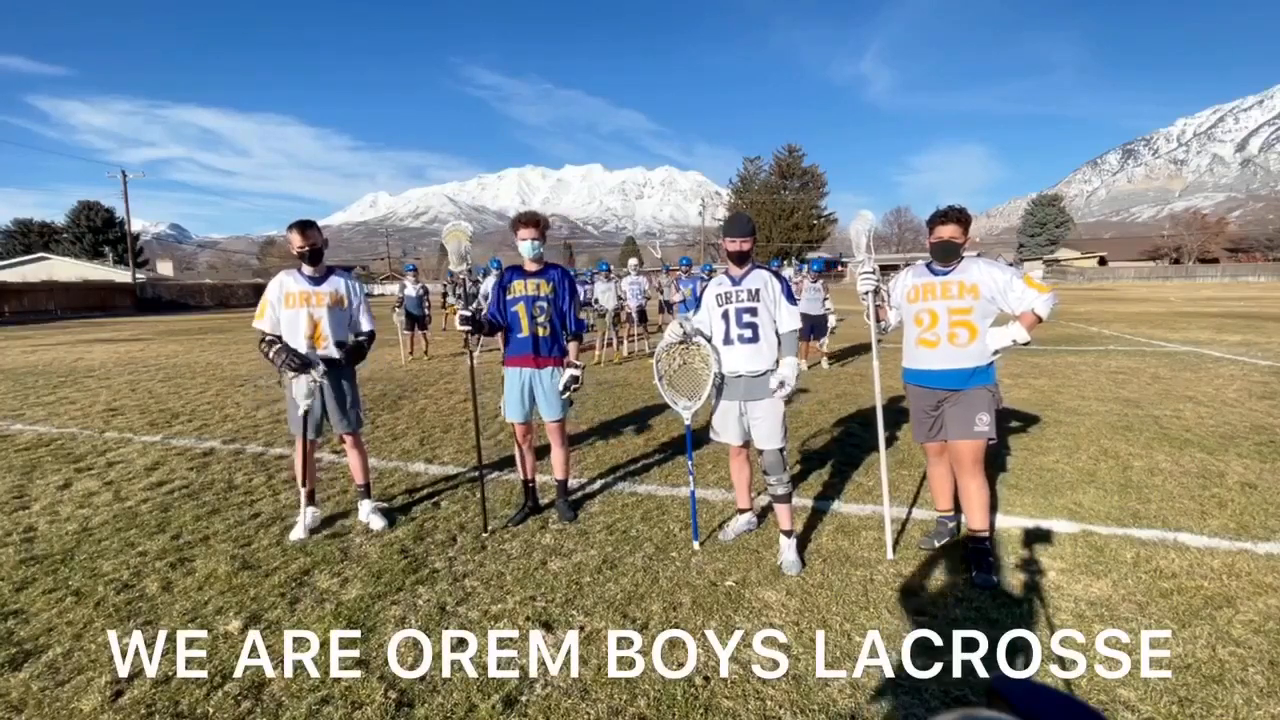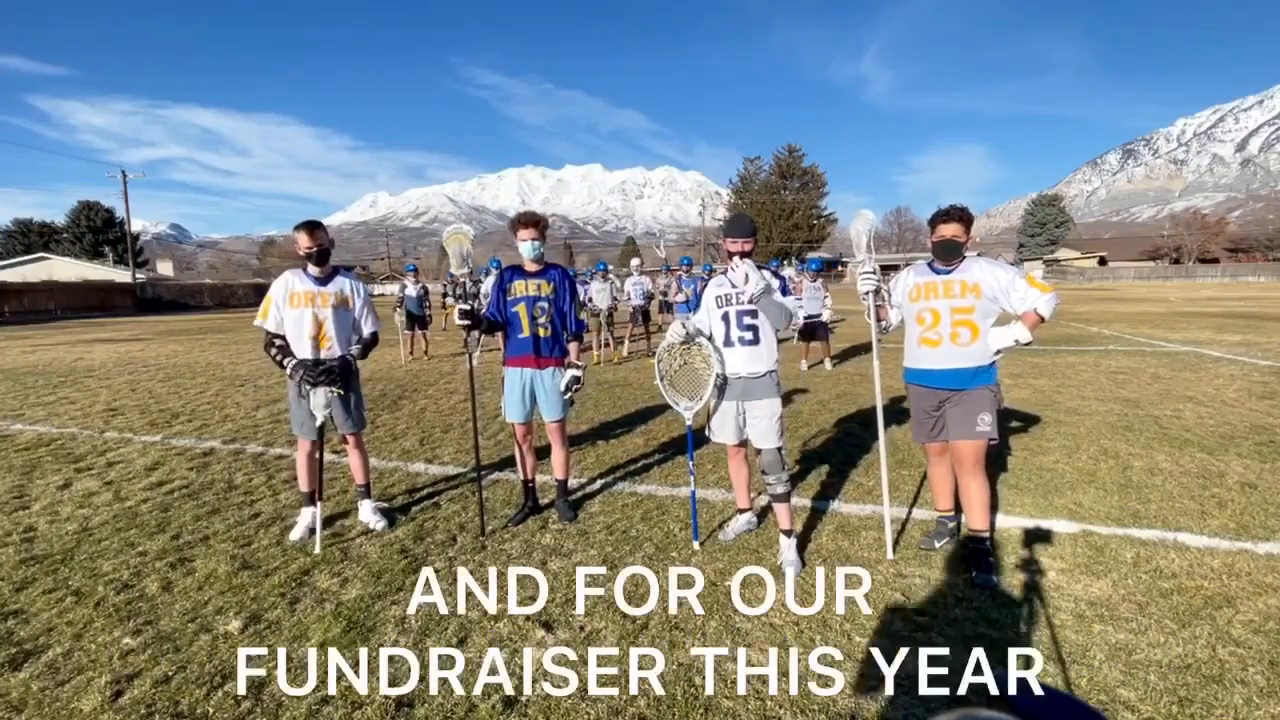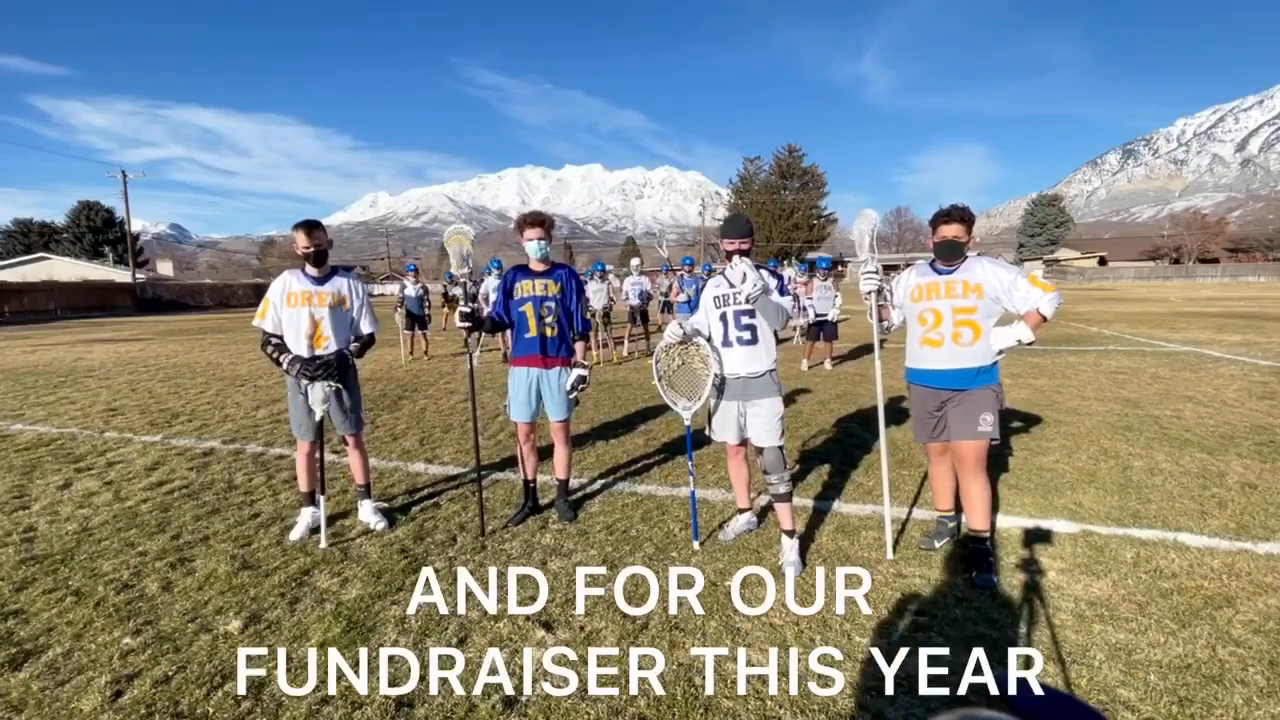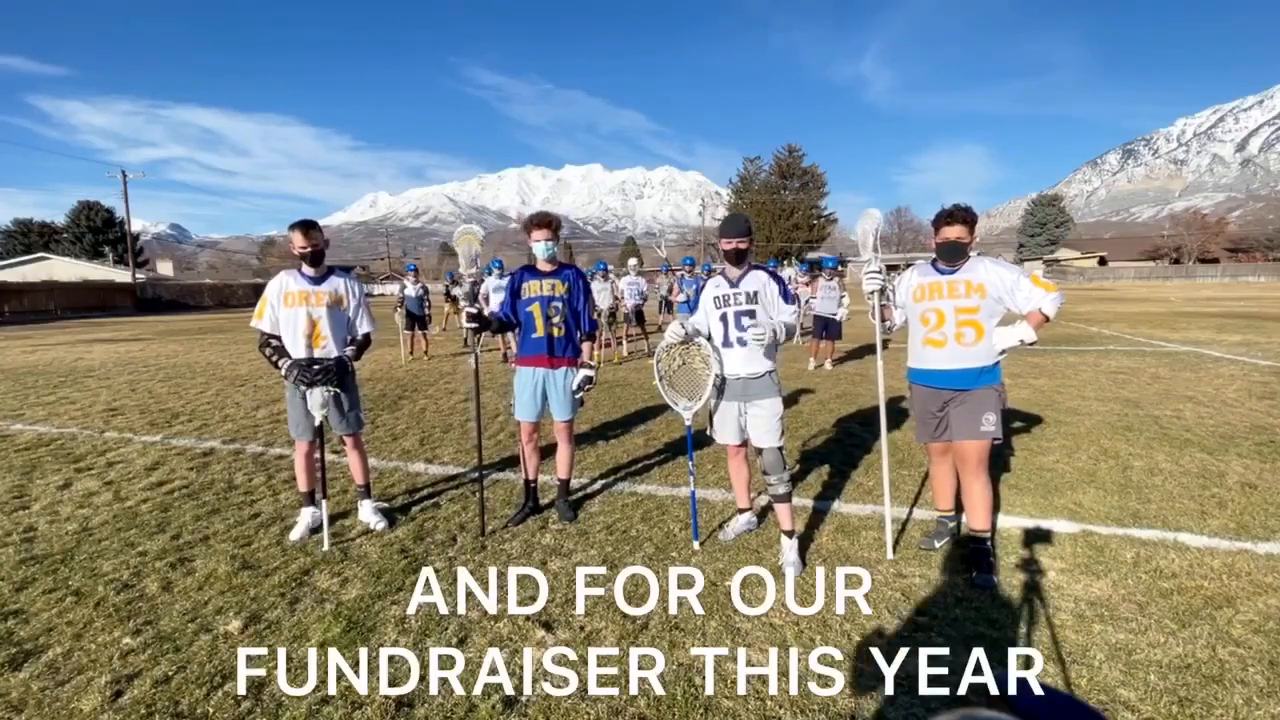
dt=0.5s
person 1, frame 1
left shoulder: (988, 274)
right shoulder: (908, 279)
left elbow: (1041, 297)
right elbow: (885, 319)
left wrist: (1012, 334)
right wrist: (872, 296)
left hip: (972, 383)
right hip: (922, 383)
left knee: (969, 462)
right knee: (936, 454)
left ankle: (980, 545)
right ankle: (947, 523)
person 1, frame 2
left shoulder: (990, 273)
right shoulder: (909, 278)
left elbow: (1044, 297)
right elbow: (886, 319)
left wrist: (1014, 334)
right wrist: (872, 296)
left hip: (973, 383)
right hip: (923, 383)
left knee: (969, 463)
right knee: (936, 454)
left ankle: (980, 545)
right ankle: (946, 522)
person 1, frame 3
left shoulder: (992, 273)
right shoulder: (911, 278)
left elbow: (1046, 296)
right elbow: (887, 319)
left wrist: (1017, 333)
right wrist: (873, 296)
left hip: (975, 383)
right hip: (925, 384)
left knee: (971, 463)
right knee: (937, 453)
left ankle: (981, 546)
right ankle: (947, 522)
person 1, frame 4
left shoulder: (994, 273)
right shoulder: (913, 278)
left elbow: (1048, 296)
right elbow: (890, 319)
left wrist: (1019, 334)
right wrist: (876, 295)
left hip: (977, 383)
right hip: (927, 383)
left knee: (972, 463)
right knee: (938, 454)
left ankle: (981, 546)
right ankle: (946, 522)
person 2, frame 1
left shoulder: (771, 280)
right shoulder: (713, 287)
left elbow: (792, 326)
right elbow: (704, 328)
left wrist: (789, 362)
right wrist: (683, 327)
left hip: (764, 382)
right hip: (727, 383)
left knee: (773, 458)
right knee: (737, 450)
left ankle: (788, 539)
right ankle: (746, 514)
person 2, frame 2
left shoulder: (769, 278)
right shoulder: (713, 286)
left elbow: (784, 320)
right elbow: (704, 326)
left wrist: (756, 288)
right wrist: (684, 328)
left hip: (762, 382)
right hip: (726, 382)
left knee: (771, 459)
right knee: (734, 450)
left ankle: (787, 539)
right ankle: (745, 514)
person 2, frame 3
left shoulder: (767, 278)
right shoulder: (711, 287)
left elbow: (781, 318)
right elbow: (703, 325)
left wrist: (752, 287)
right wrist: (682, 328)
left hip: (762, 382)
right hip: (725, 382)
left knee: (772, 458)
right knee: (734, 449)
left ankle: (789, 539)
right ankle: (745, 514)
person 2, frame 4
left shoulder: (767, 280)
right shoulder: (711, 287)
left elbow: (790, 324)
right elbow: (702, 326)
left wrist: (773, 331)
right wrist: (682, 329)
left hip: (762, 382)
right hip: (725, 383)
left knee: (772, 458)
right knee: (734, 450)
left ankle: (789, 539)
right ankle: (745, 514)
person 3, frame 1
left shoulder: (347, 283)
right shoulder: (281, 284)
left elbow: (367, 331)
right elbow: (267, 337)
left wrist: (357, 347)
right wrist: (279, 353)
left hip: (339, 372)
right hip: (300, 374)
left knee: (352, 438)
right knee: (304, 443)
left ankle: (366, 504)
right ankle: (309, 511)
person 3, frame 2
left shoulder: (351, 285)
right shoulder: (285, 284)
left elbow: (370, 334)
right elbow: (271, 339)
left wrist: (347, 361)
right wrist: (295, 367)
left hip: (342, 374)
right hip: (303, 377)
left knee: (353, 438)
right knee: (307, 443)
left ankle: (366, 504)
right ankle: (308, 510)
person 3, frame 3
left shoulder: (350, 284)
right shoulder: (284, 284)
left elbow: (367, 335)
right elbow: (268, 337)
left wrist: (345, 356)
right wrist: (290, 362)
left hip: (341, 374)
right hip: (301, 378)
left knee: (354, 439)
right knee: (306, 444)
left ankle: (366, 504)
right ankle: (309, 511)
person 3, frame 4
left shoulder: (347, 284)
right shoulder: (280, 285)
left elbow: (363, 335)
right elbow: (266, 339)
left wrist: (343, 362)
right wrist: (288, 367)
left hip: (338, 375)
right hip: (299, 379)
left knee: (352, 440)
right knee: (304, 445)
left ankle: (366, 504)
right ankle: (309, 511)
person 4, frame 1
left shoulder: (559, 276)
right shoulder: (507, 277)
left elbow: (573, 325)
right elbow: (496, 321)
left wrist: (574, 364)
right wrist: (476, 324)
left hip: (551, 365)
right hip: (516, 366)
left knee: (556, 432)
right knee: (522, 435)
left ankle: (562, 497)
right ankle: (530, 499)
person 4, frame 2
left shoulder: (559, 276)
right shoulder: (506, 278)
left elbow: (573, 326)
right elbow: (495, 321)
left wrist: (575, 365)
right wrist: (475, 320)
left hip: (551, 366)
right hip: (516, 366)
left knee: (557, 432)
right knee: (522, 435)
left ankle: (562, 498)
right ankle: (529, 499)
person 4, frame 3
left shoulder: (566, 275)
right shoulder: (513, 278)
left elbow: (580, 325)
right elbow: (499, 321)
left wrist: (581, 364)
right wrist: (476, 321)
left hip: (558, 365)
right hip: (523, 366)
left knee: (560, 432)
right knee: (525, 435)
left ankle: (562, 497)
right ankle: (530, 499)
person 4, frame 4
left shoulder: (573, 276)
right shoulder: (520, 278)
left elbow: (587, 325)
right elbow: (507, 320)
left wrist: (587, 364)
right wrist: (484, 322)
left hip: (564, 365)
right hip: (528, 366)
left knee: (564, 432)
right knee: (528, 434)
left ankle: (563, 497)
right ankle: (530, 499)
